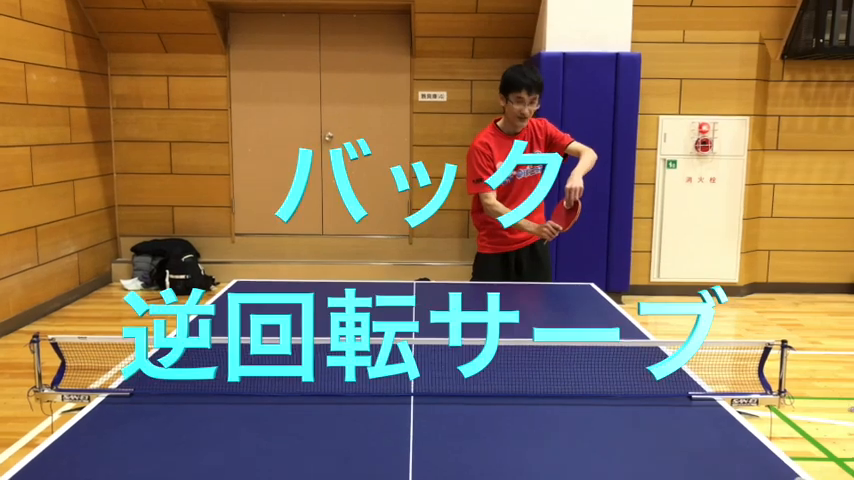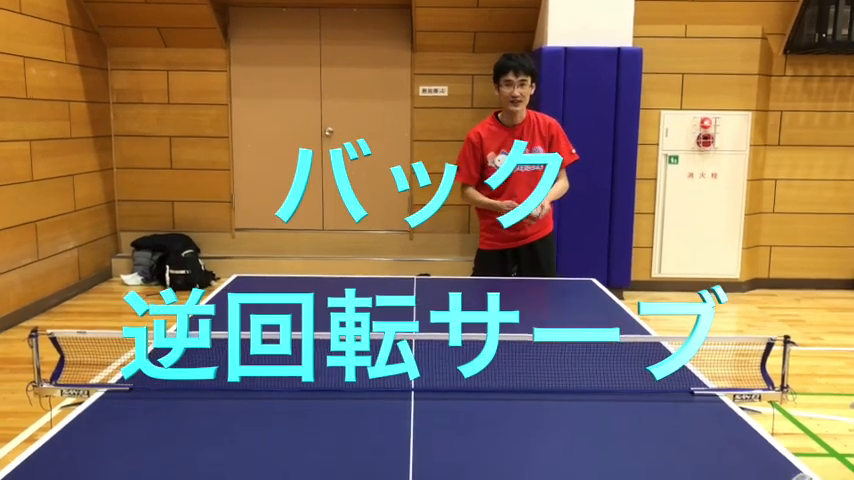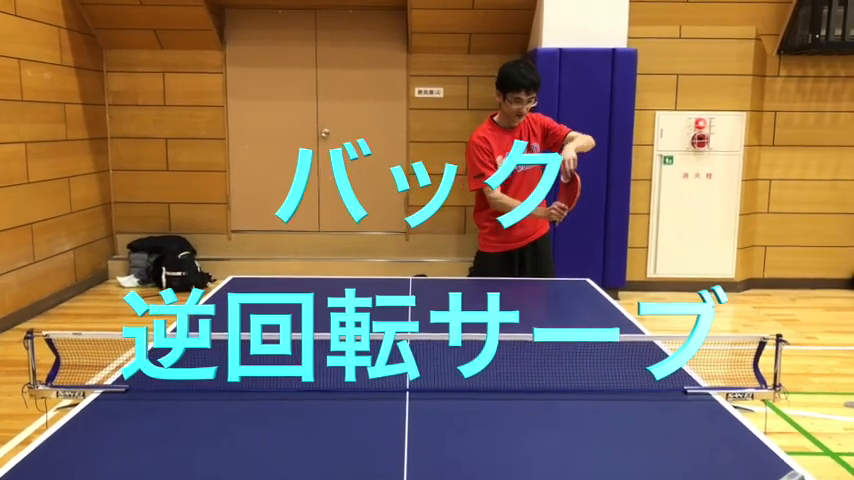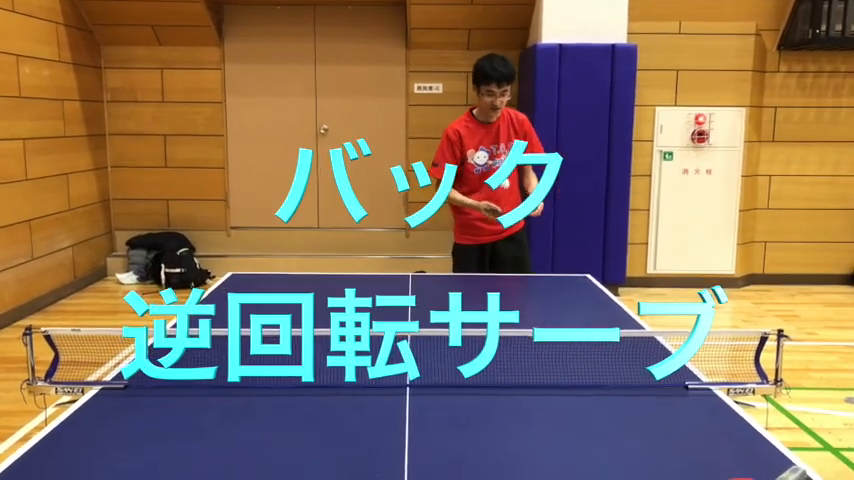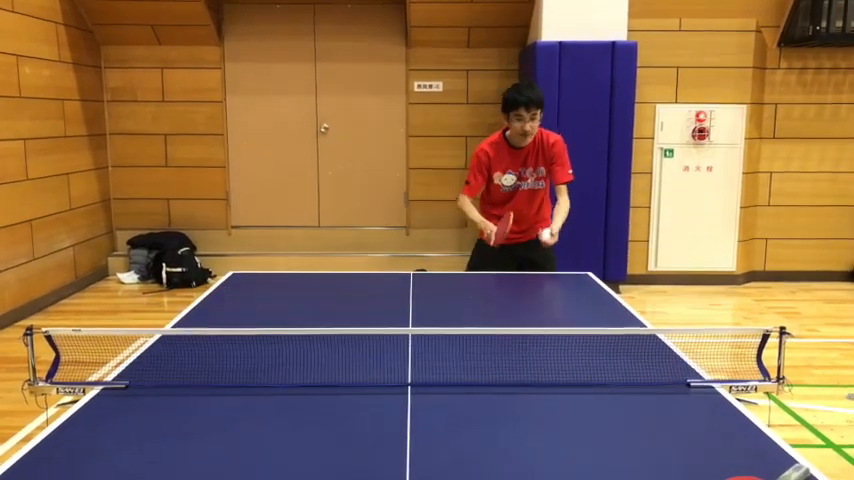
dt=1s
person 1, frame 1
left shoulder: (541, 130)
right shoulder: (483, 145)
left elbow: (588, 154)
right elbow: (489, 203)
left wrist: (576, 175)
right wrist: (533, 228)
left hip: (534, 243)
right hip: (494, 246)
person 1, frame 2
left shoulder: (549, 127)
right shoulder: (479, 136)
left elbow: (562, 180)
right elbow: (467, 189)
left wrist: (546, 199)
right wrist: (499, 206)
left hip: (538, 236)
right hip: (494, 240)
person 1, frame 3
left shoulder: (538, 124)
right shoulder: (481, 140)
left elbow: (589, 142)
right elbow: (494, 198)
left wrist: (572, 147)
right wrist: (542, 212)
left hip: (536, 237)
right hip: (496, 243)
person 1, frame 4
left shoulder: (520, 123)
right shoulder: (456, 132)
left elbow: (527, 172)
right wrist: (476, 206)
left hip: (512, 232)
right hip: (470, 236)
person 1, frame 5
left shoulder: (553, 144)
right shoulder: (487, 151)
left elbow: (563, 196)
right elbow: (464, 199)
left wrist: (555, 227)
right wrist: (483, 224)
left hip: (537, 237)
right hip: (496, 237)
